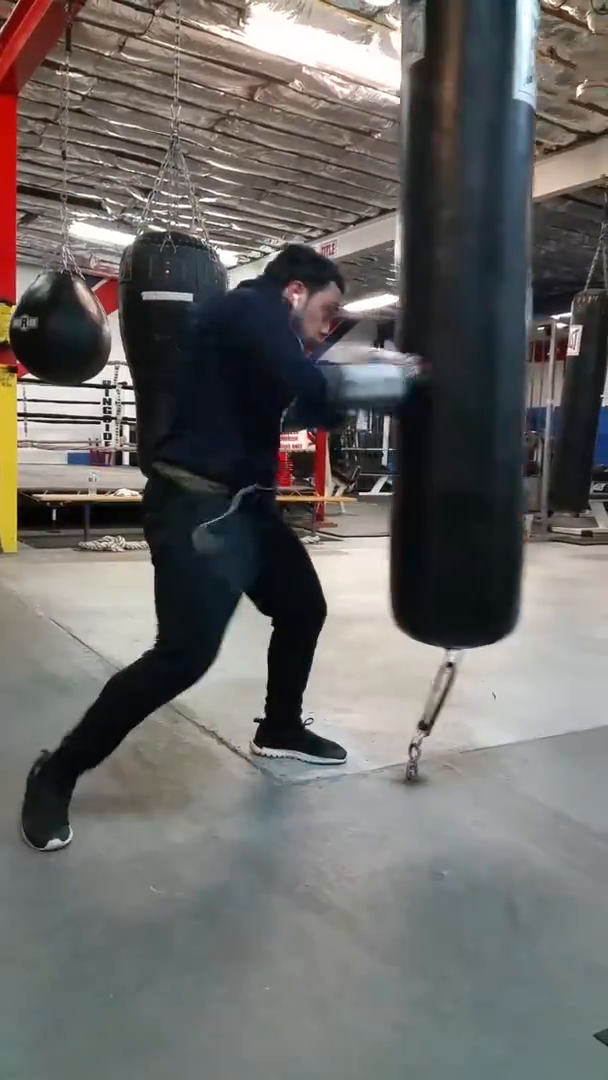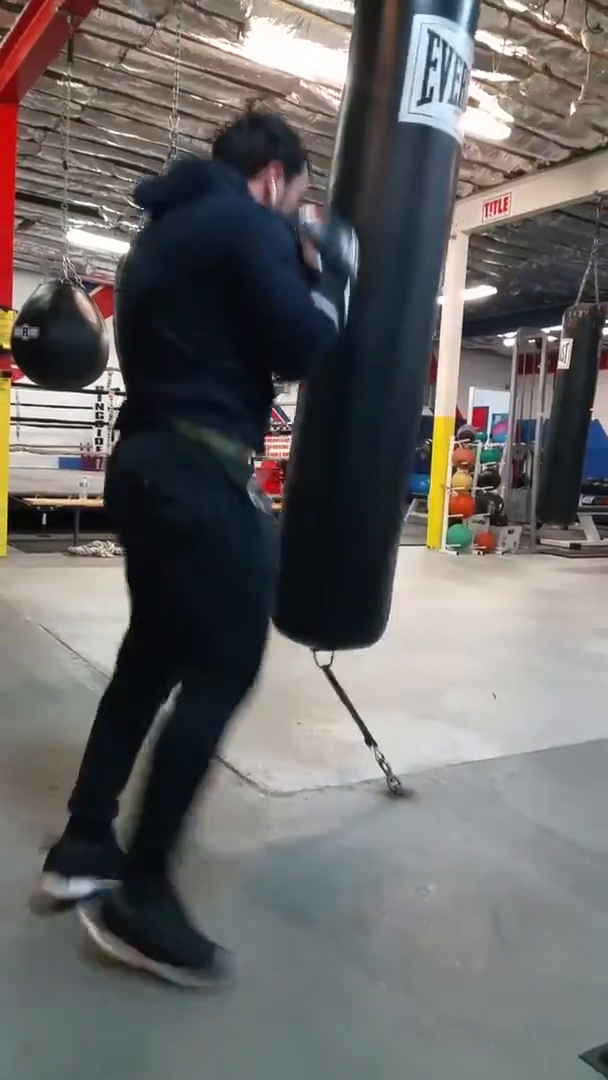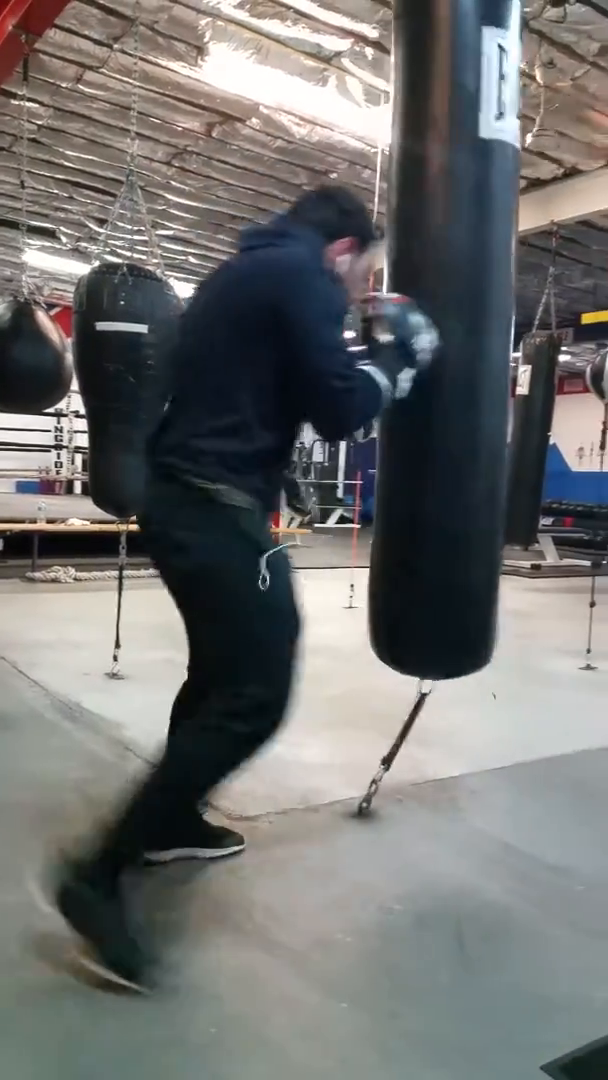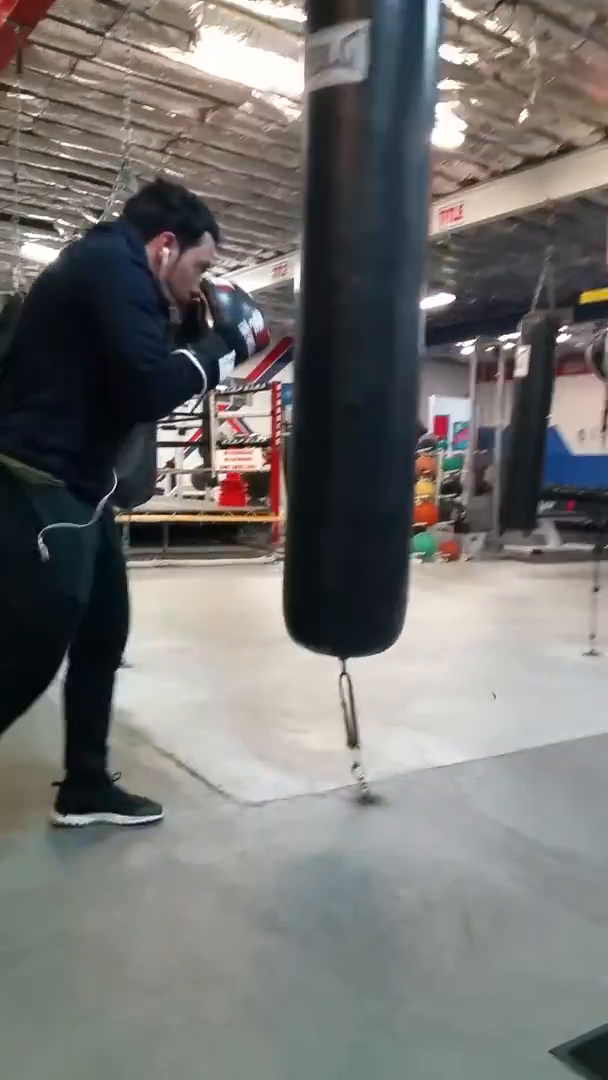
dt=1s
person 1, frame 1
left shoulder: (272, 337)
right shoulder: (248, 316)
left elbow: (311, 402)
right elbow: (312, 391)
left hip: (244, 502)
right hip: (194, 505)
left knee: (304, 608)
right knee: (184, 653)
left ankle: (280, 727)
right ankle: (57, 773)
person 1, frame 2
left shoulder: (168, 227)
right shoulder: (248, 224)
right elbow: (294, 348)
left wrist: (293, 272)
right wrist: (331, 281)
left hip: (149, 462)
right hip: (198, 469)
left knee: (155, 652)
right knee: (222, 668)
left ankle: (83, 845)
right ankle: (137, 894)
person 1, frame 3
left shoulder: (238, 277)
right shoulder: (301, 279)
right elbow: (339, 408)
left wrist: (360, 354)
right wrist: (396, 360)
left hip: (183, 499)
right hip: (220, 514)
left knee: (222, 670)
right knee: (249, 702)
left ankle: (170, 821)
right ankle: (98, 878)
person 1, frame 4
left shoulder: (110, 269)
right shoulder: (111, 268)
left elbow: (134, 375)
right elbow: (153, 386)
left wrist: (218, 338)
right wrist: (226, 343)
left hip: (74, 496)
left knee: (102, 638)
left ankle: (85, 785)
